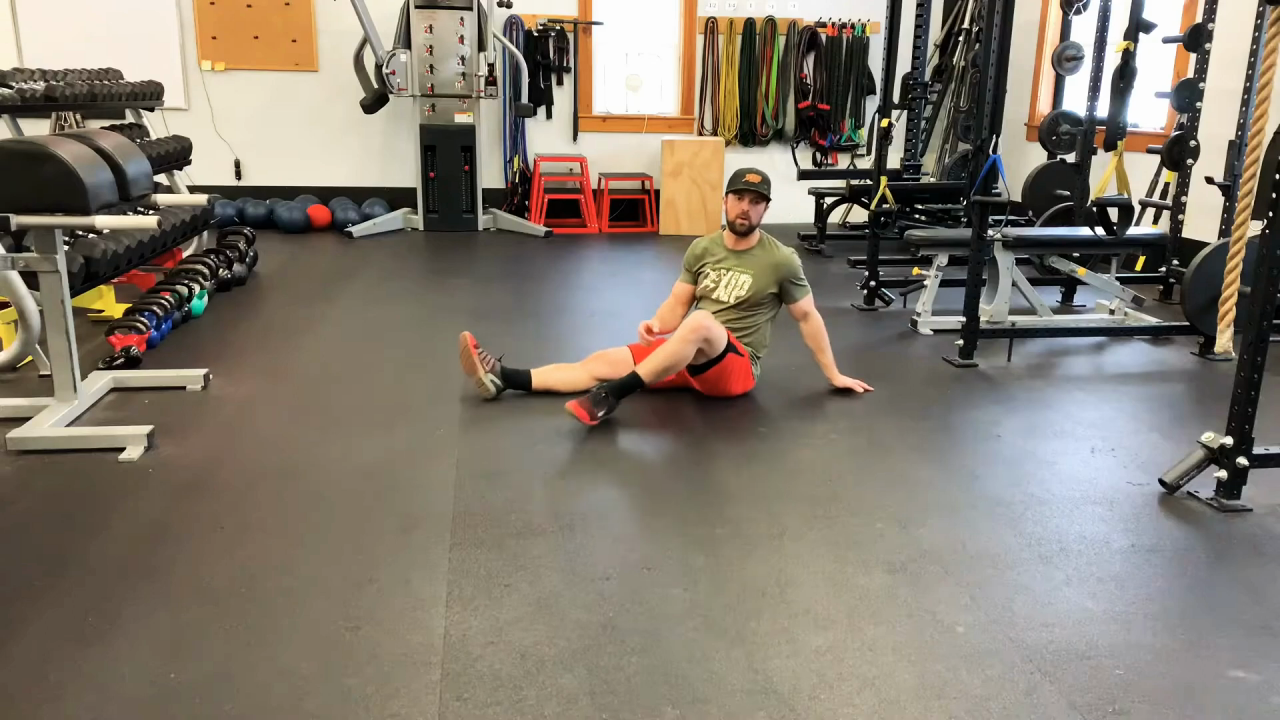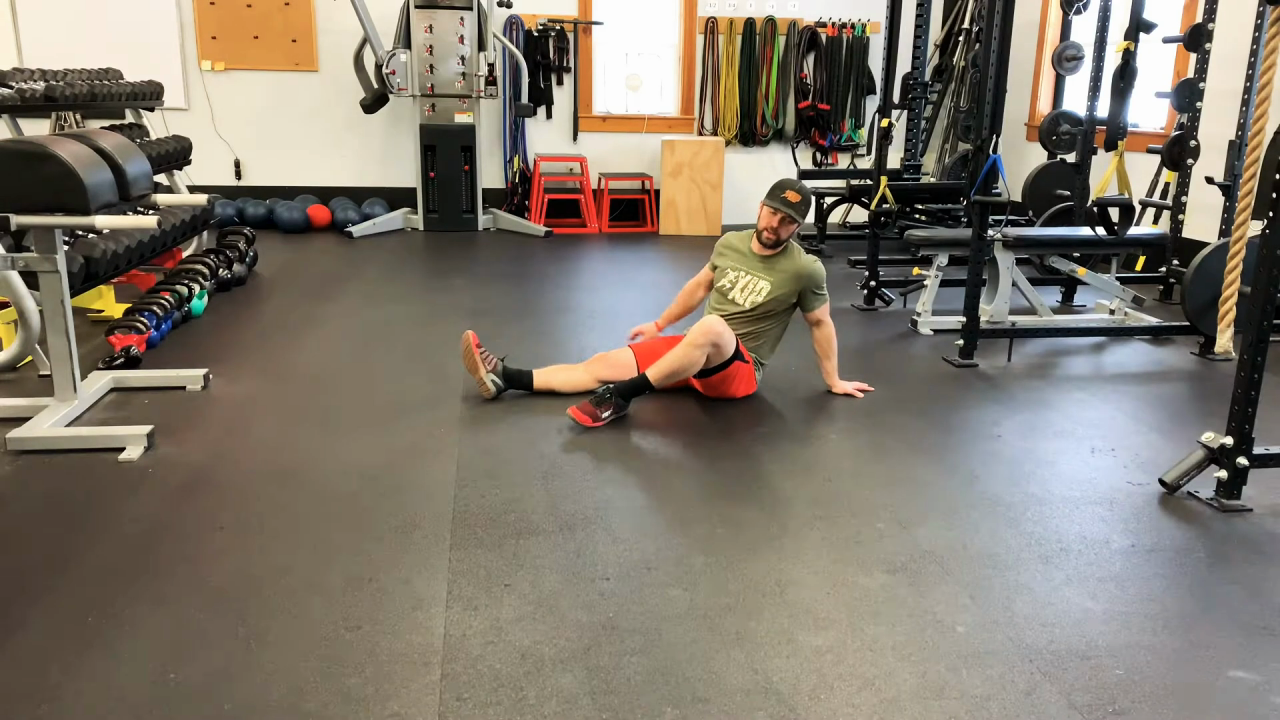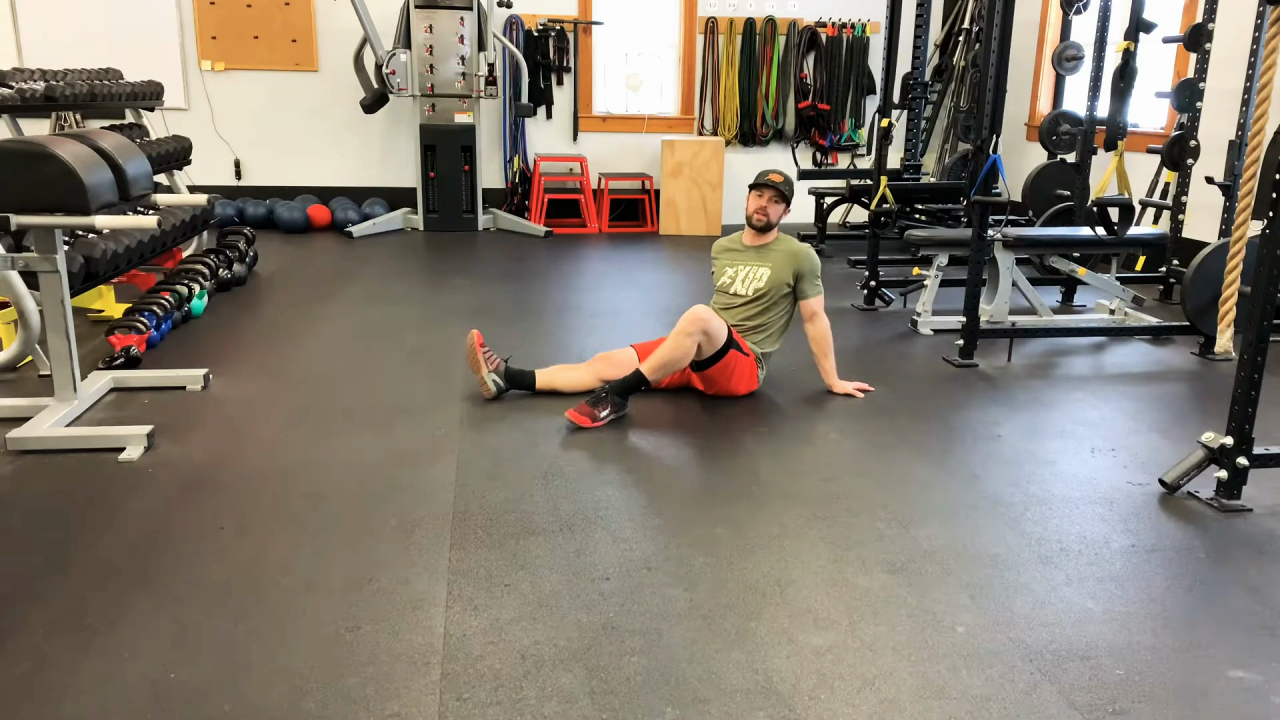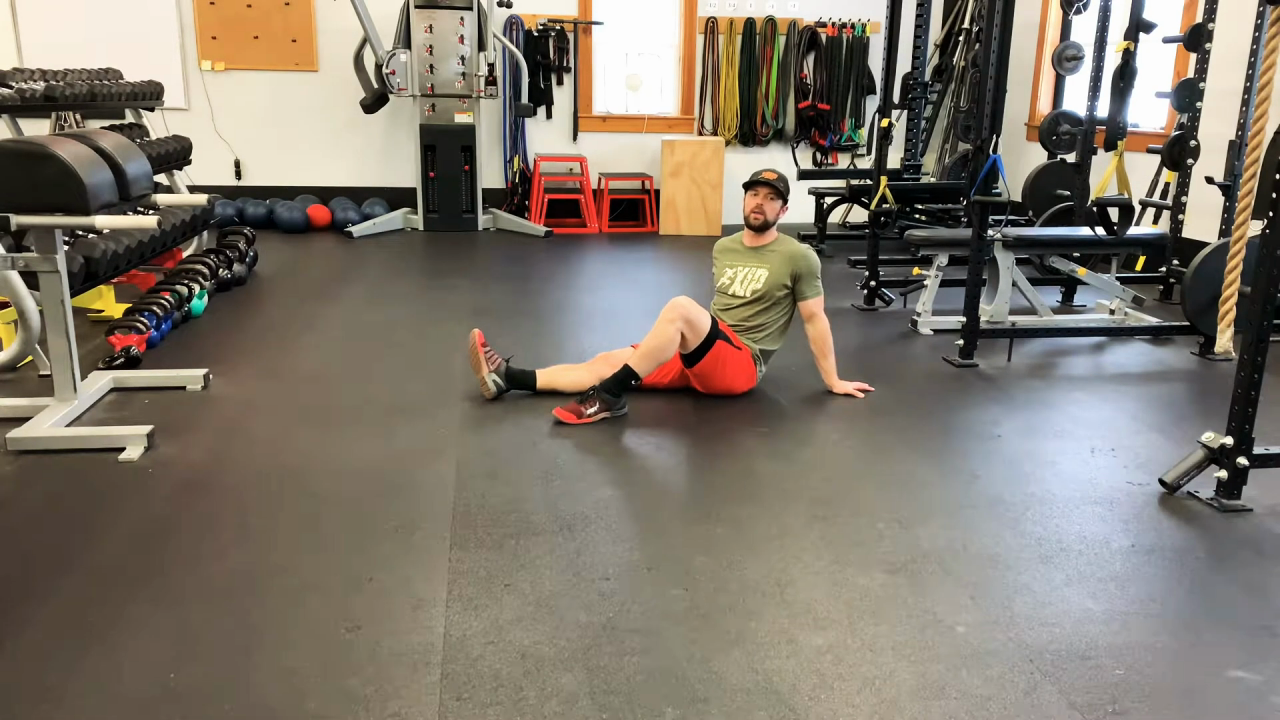
dt=1s
person 1, frame 1
left shoulder: (782, 260)
right shoulder: (702, 249)
left elbow: (807, 316)
right elbow: (677, 306)
left wrist: (833, 375)
right wrist: (656, 325)
left hip: (734, 366)
right hip: (688, 356)
left knee: (701, 321)
right knee: (599, 363)
left ankle: (613, 396)
right ankle: (502, 378)
person 1, frame 2
left shoulder: (804, 270)
right shoulder: (730, 243)
left elbow: (821, 323)
left wrist: (833, 380)
right wrist: (659, 324)
left hip: (738, 368)
right hip: (694, 351)
left knee: (711, 327)
right knee: (602, 363)
left ankle: (621, 396)
right ankle: (504, 378)
person 1, frame 3
left shoulder: (799, 256)
right shoulder: (722, 247)
left elbow: (814, 317)
left wrist: (833, 380)
left hip: (741, 366)
right hip: (697, 356)
left knee: (699, 316)
right knee: (605, 362)
left ankle: (617, 396)
right ankle: (506, 379)
person 1, frame 4
left shoulder: (798, 258)
right shoulder: (724, 248)
left elbow: (815, 318)
left wrist: (833, 380)
left hip: (739, 364)
right hip: (697, 356)
left knee: (680, 306)
right knee: (607, 361)
left ankle: (609, 396)
right ankle: (507, 378)
